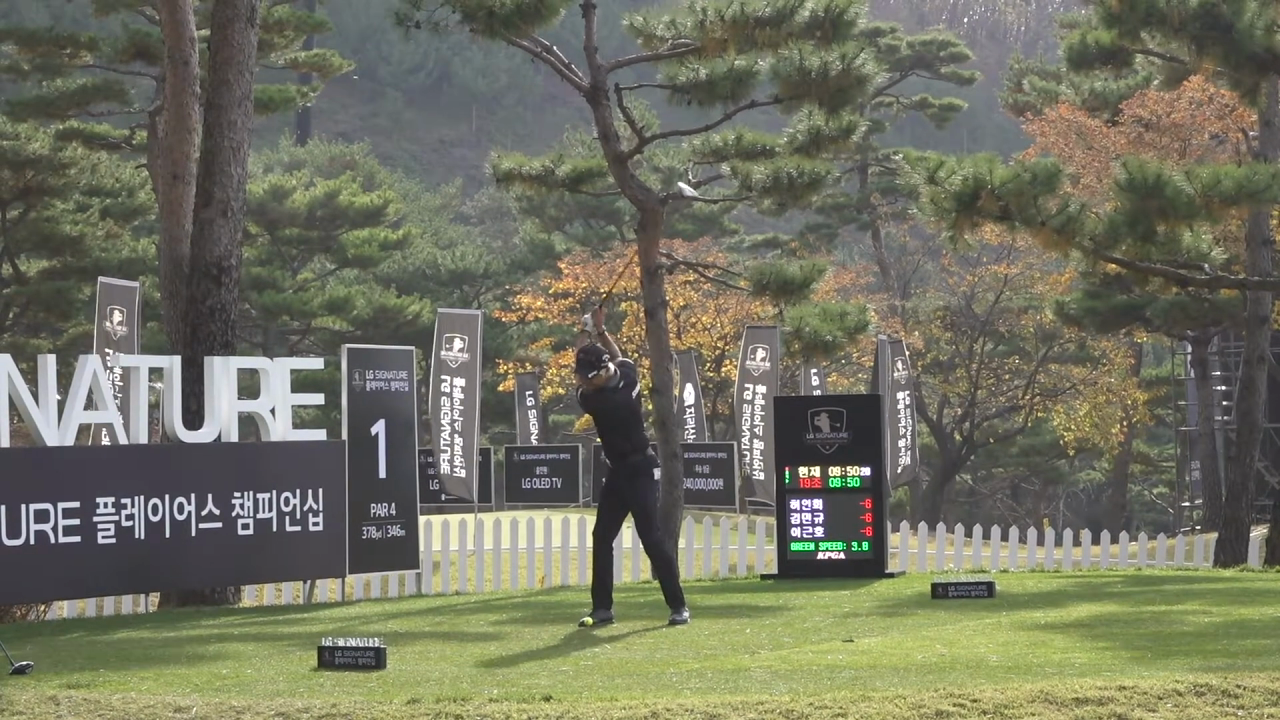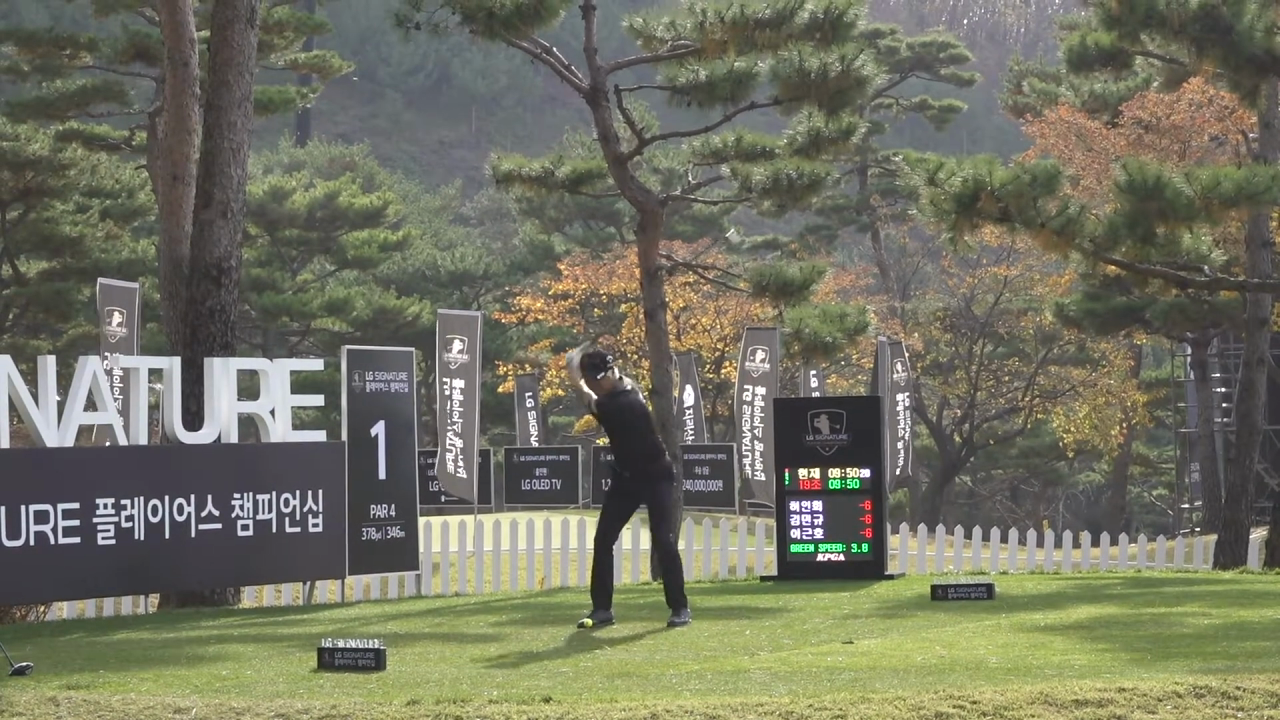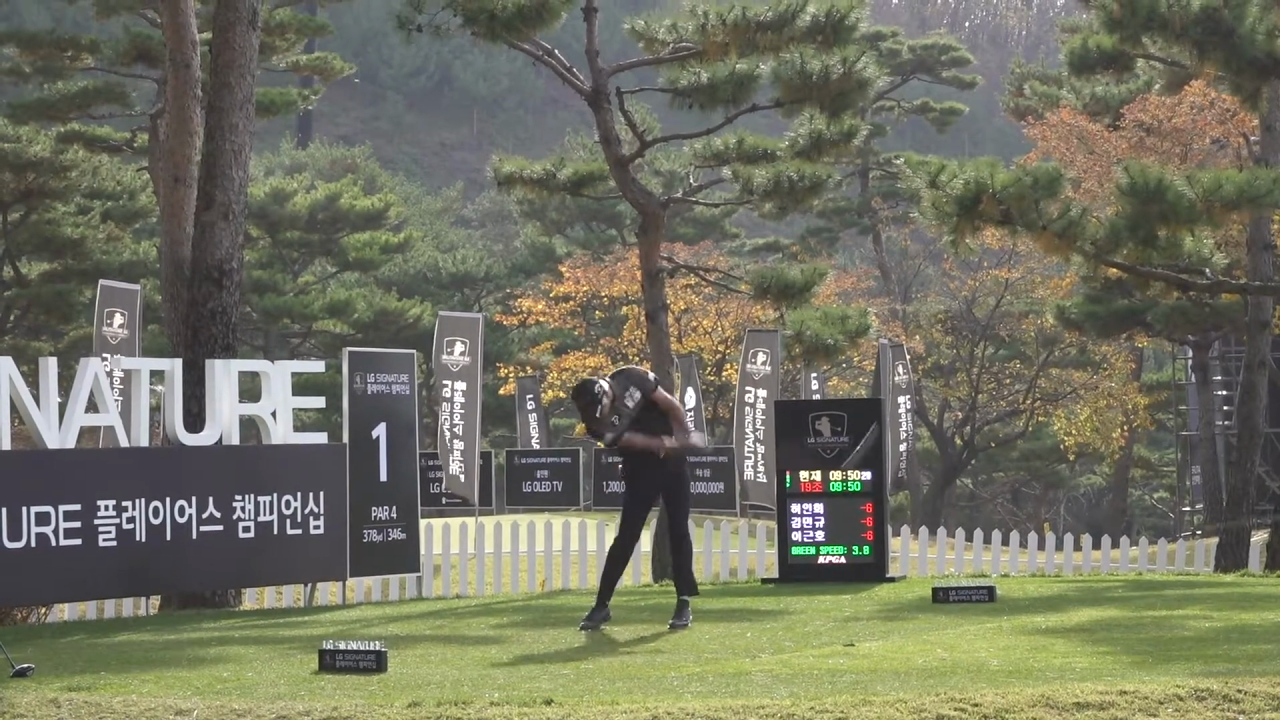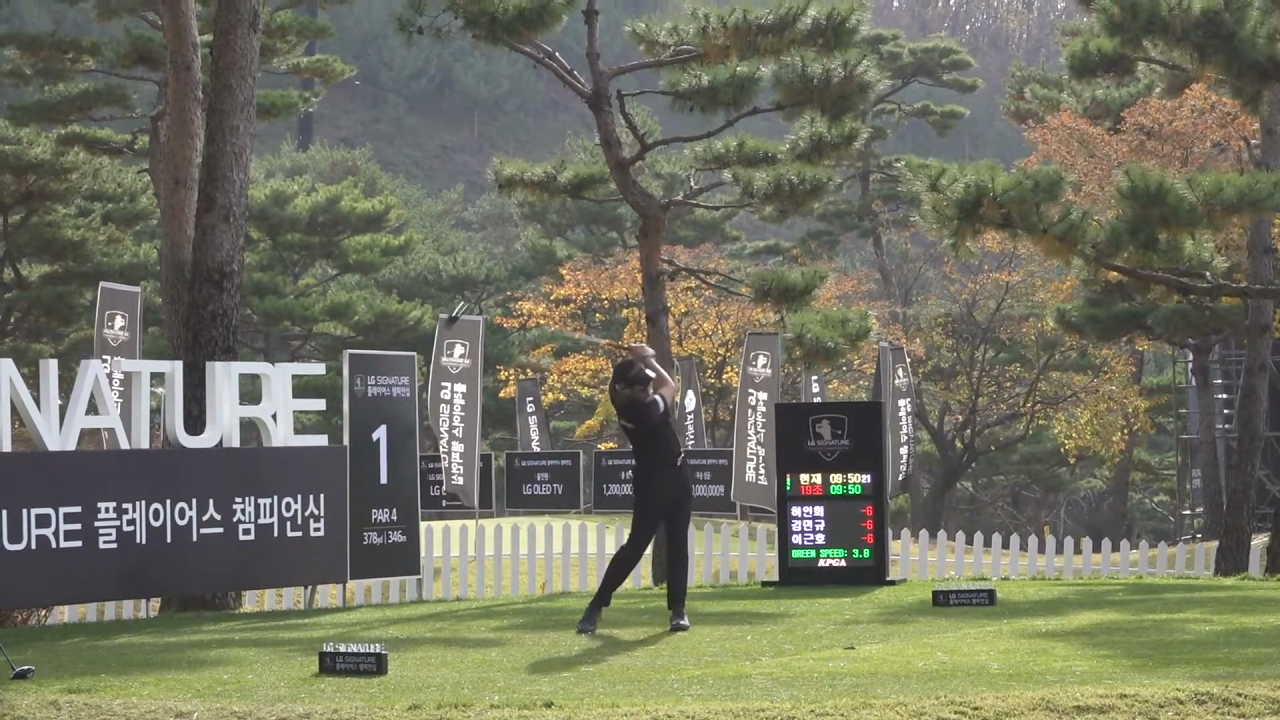
dt=0.2s
person 1, frame 1
left shoulder: (594, 401)
right shoulder: (627, 372)
left elbow: (582, 388)
right elbow: (618, 360)
left wrist: (589, 333)
right wrist: (598, 332)
left hip: (639, 472)
right hip: (619, 472)
left knee: (650, 537)
right knee: (602, 537)
left ankle: (678, 605)
right ankle: (602, 607)
person 1, frame 2
left shoulder: (619, 398)
right shoulder: (622, 388)
left elbow: (593, 402)
left wrist: (577, 369)
left hip: (656, 476)
right hip: (625, 477)
left knee: (663, 540)
right knee: (603, 540)
left ankle: (679, 607)
right ankle: (601, 609)
person 1, frame 3
left shoulder: (630, 377)
right shoulder: (596, 423)
left elbow: (669, 403)
right elbow: (636, 441)
left wrist: (682, 434)
right wrist: (664, 445)
left hip: (672, 463)
right hip: (641, 472)
left knee: (679, 534)
right knee: (626, 540)
left ankle: (684, 603)
right ankle: (601, 606)
person 1, frame 4
left shoulder: (623, 388)
right shoulder: (644, 408)
left elbow: (660, 380)
right elbow: (670, 386)
left wrist: (642, 364)
right wrist: (647, 362)
left hip: (676, 472)
right hip: (652, 479)
left knee: (678, 542)
right knee: (636, 545)
left ankle: (678, 609)
right ankle: (598, 605)
